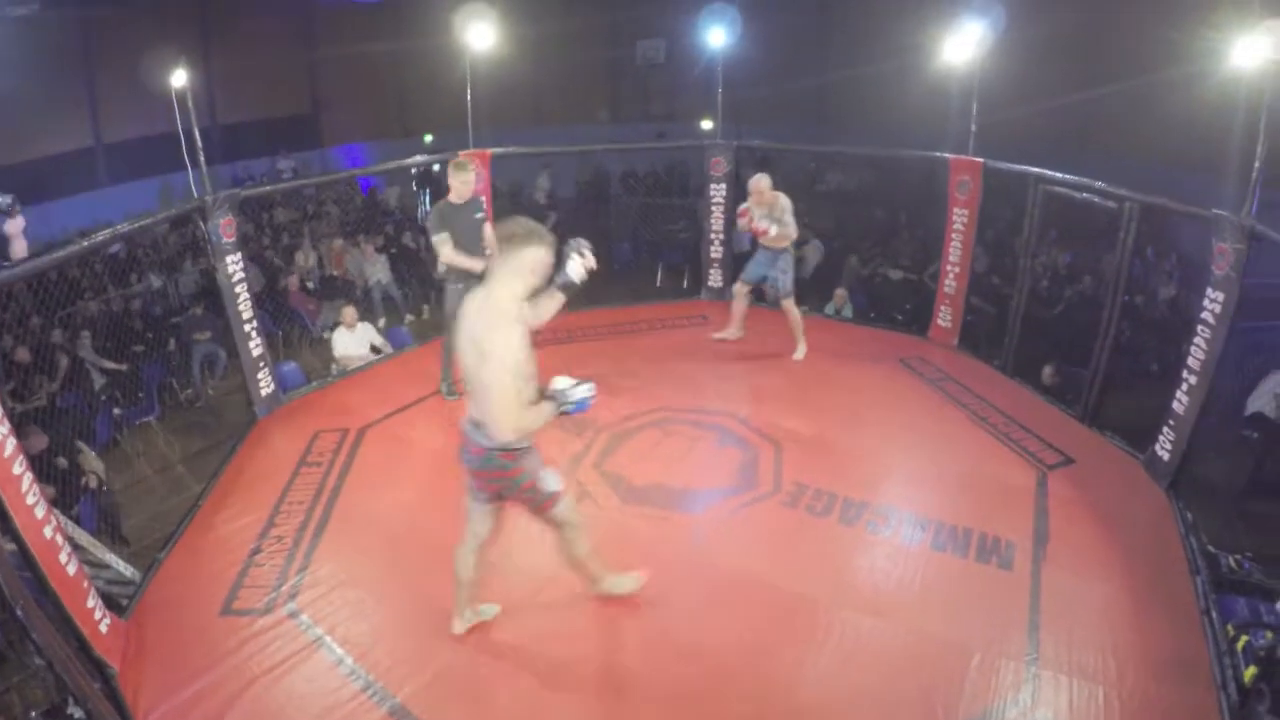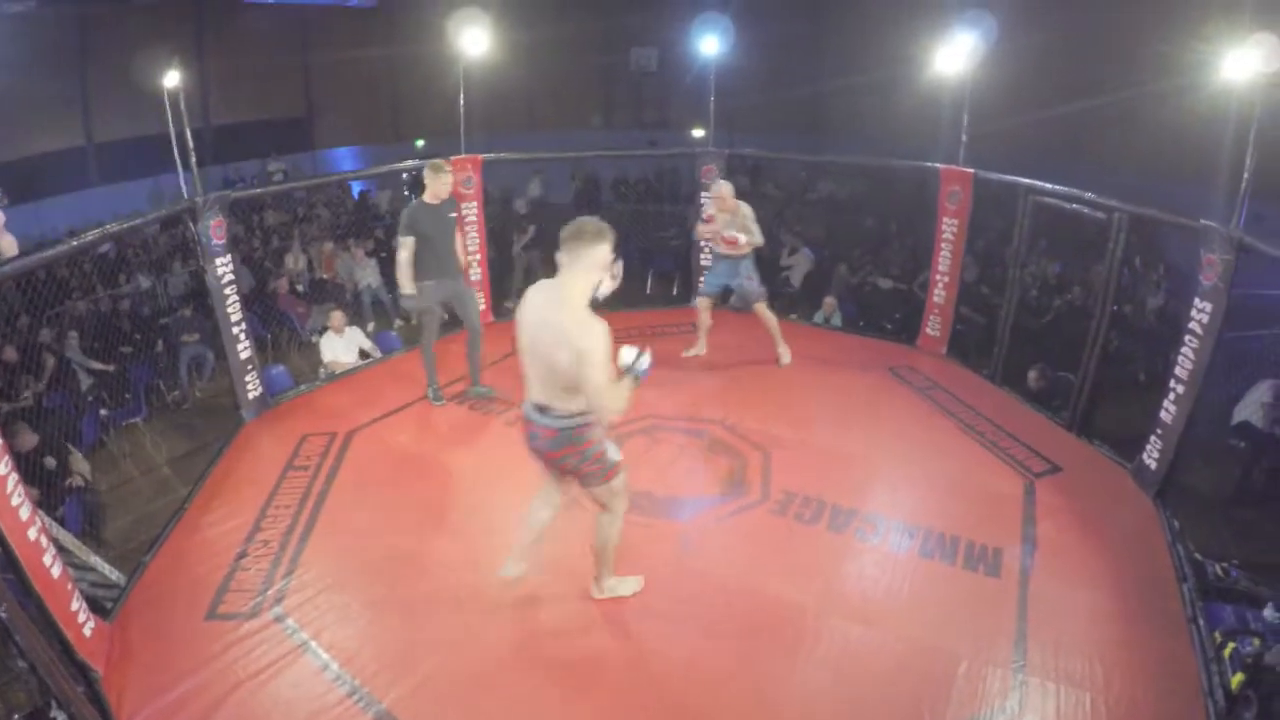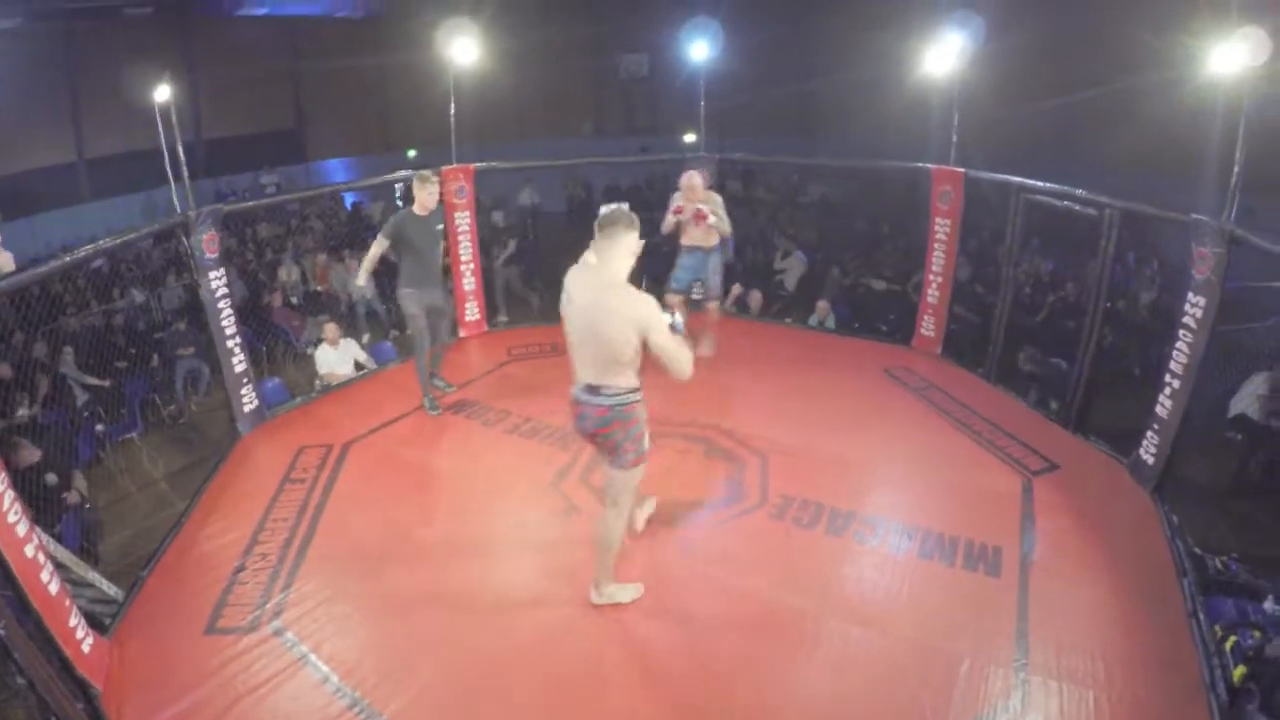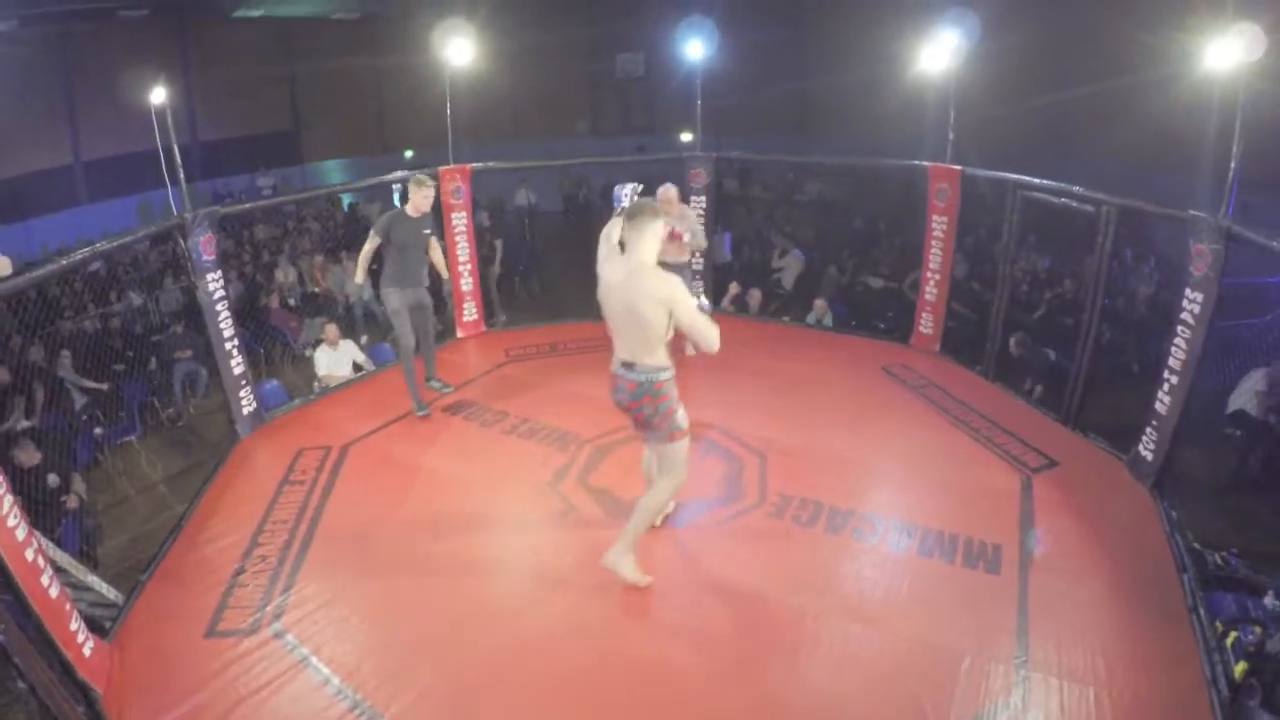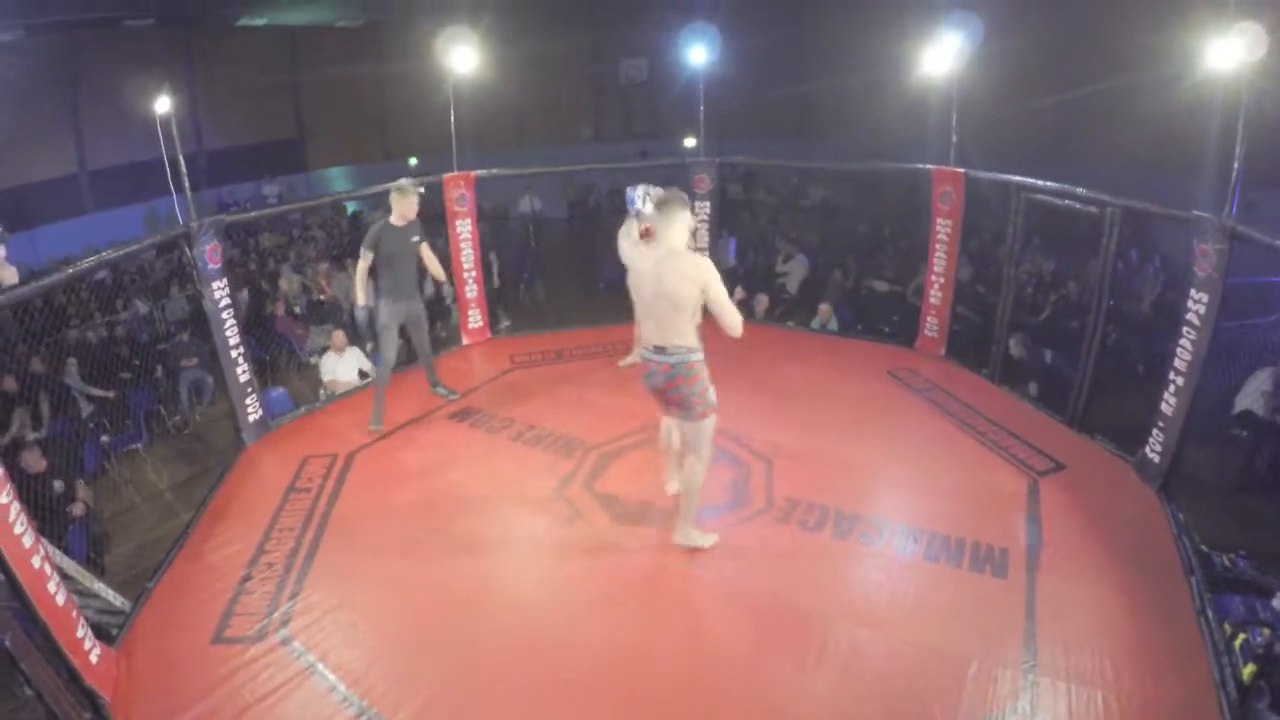
dt=0.2s
person 1, frame 1
left shoulder: (480, 300)
right shoulder: (503, 335)
left elbow: (532, 316)
right elbow: (506, 429)
left wrist: (566, 282)
right wrist: (558, 404)
left hip: (476, 443)
right hip: (506, 456)
left knee: (476, 536)
right knee: (571, 522)
left ankle: (462, 614)
right ankle: (602, 583)
person 1, frame 2
left shoulder: (536, 293)
right shoulder: (590, 332)
right elbow: (607, 411)
left wrist: (596, 294)
right wrist: (631, 371)
left hip: (535, 424)
right hip: (574, 435)
left knee: (553, 491)
right knee: (615, 505)
left ankle: (517, 559)
right ankle: (603, 582)
person 1, frame 3
left shoulder: (574, 279)
right shoulder: (640, 306)
right elbow: (683, 370)
left wrist: (599, 238)
right wrist: (673, 330)
left hip: (581, 403)
right hip: (619, 411)
left knee: (620, 464)
right knee: (619, 502)
left ankle: (634, 514)
right ankle: (603, 586)
person 1, frame 4
left shoulder: (609, 268)
right shoulder: (667, 285)
left elbow: (612, 246)
right elbow: (710, 344)
left wrist: (624, 214)
right wrist: (699, 311)
left hip: (621, 379)
right hip: (654, 386)
left knee: (654, 441)
right knee: (673, 475)
left ankle: (656, 507)
right ankle: (622, 551)
person 1, frame 5
left shoulder: (637, 259)
right shoulder: (698, 267)
right elbow: (735, 328)
right wrist: (722, 300)
left hip: (651, 364)
right hip: (685, 368)
left knee: (670, 415)
right knee: (700, 451)
left ankle: (674, 477)
right ankle: (686, 528)
person 2, frame 1
left shoulder: (477, 204)
right shoulder: (438, 215)
right elbow: (446, 254)
right wrist: (481, 265)
right hip: (457, 284)
right knee: (452, 338)
right ankle: (447, 380)
person 2, frame 2
left shoulder: (451, 204)
right shoulder: (411, 213)
right elbow: (404, 255)
left wrist: (464, 268)
right wrist: (407, 291)
left hip: (456, 279)
right hip: (429, 283)
left knee: (476, 330)
right knee: (430, 338)
left ankle: (476, 384)
right ankle: (432, 386)
person 2, frame 3
left shoulder: (437, 215)
right shoulder: (400, 221)
right elbow: (376, 250)
right wrist: (361, 281)
left hip: (436, 287)
right hip: (411, 291)
left knee: (442, 339)
right knee: (424, 344)
left ankle: (433, 375)
right ankle: (427, 395)
person 2, frame 4
left shoulder: (427, 218)
right shoulder: (391, 220)
left elbow: (434, 248)
right elbow: (369, 248)
left wrist: (445, 277)
right wrist: (359, 280)
left hip: (418, 288)
right hip: (394, 290)
left knee: (428, 338)
right knee: (408, 343)
left ankle: (430, 378)
right ankle: (415, 398)
person 2, frame 5
left shoulder: (415, 227)
right shoulder: (378, 232)
left elbow: (426, 255)
right elbow: (362, 267)
left wrist: (443, 281)
right wrist: (361, 303)
left hip: (414, 300)
right hip: (389, 303)
left knee: (424, 347)
right knee: (387, 359)
left ankle: (435, 384)
right ankle: (377, 411)
